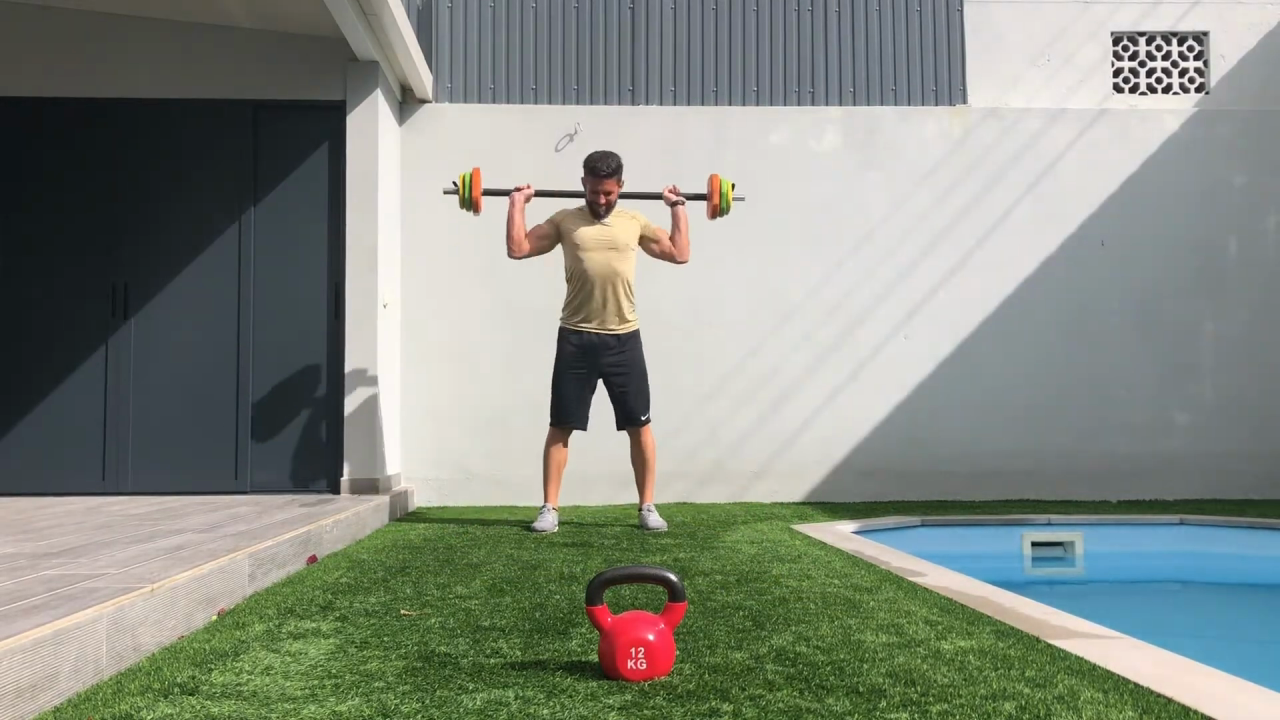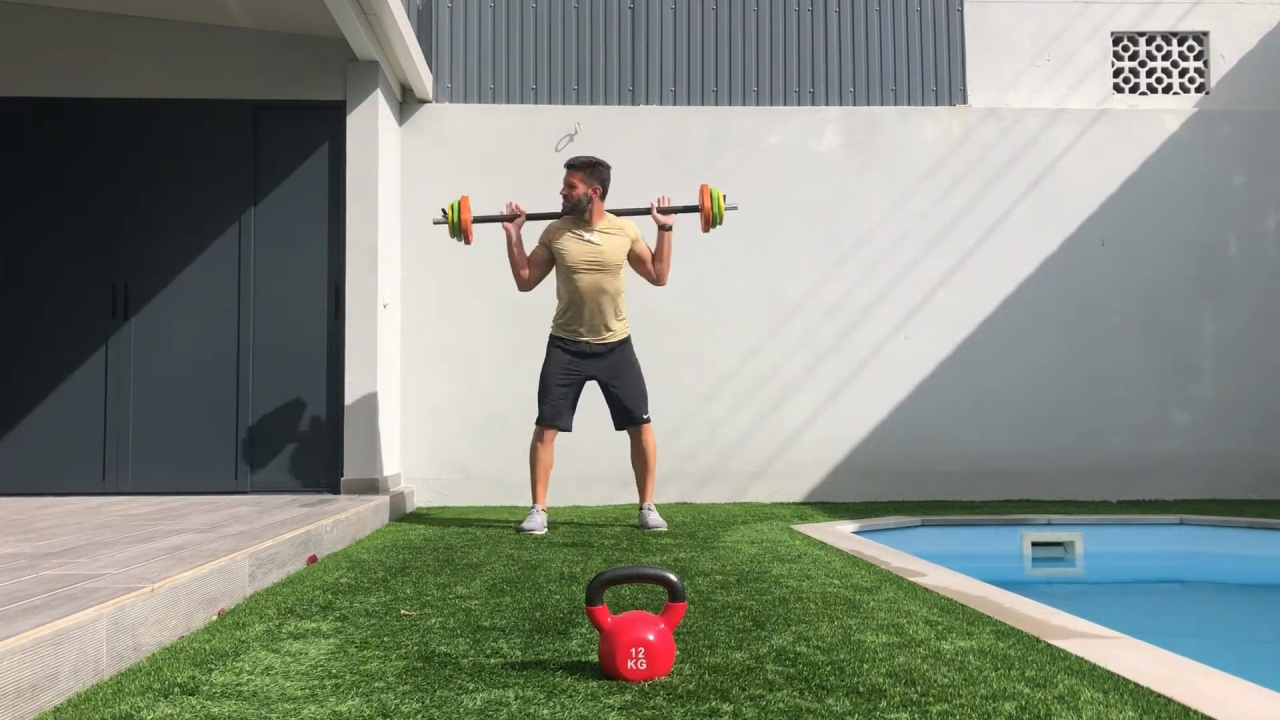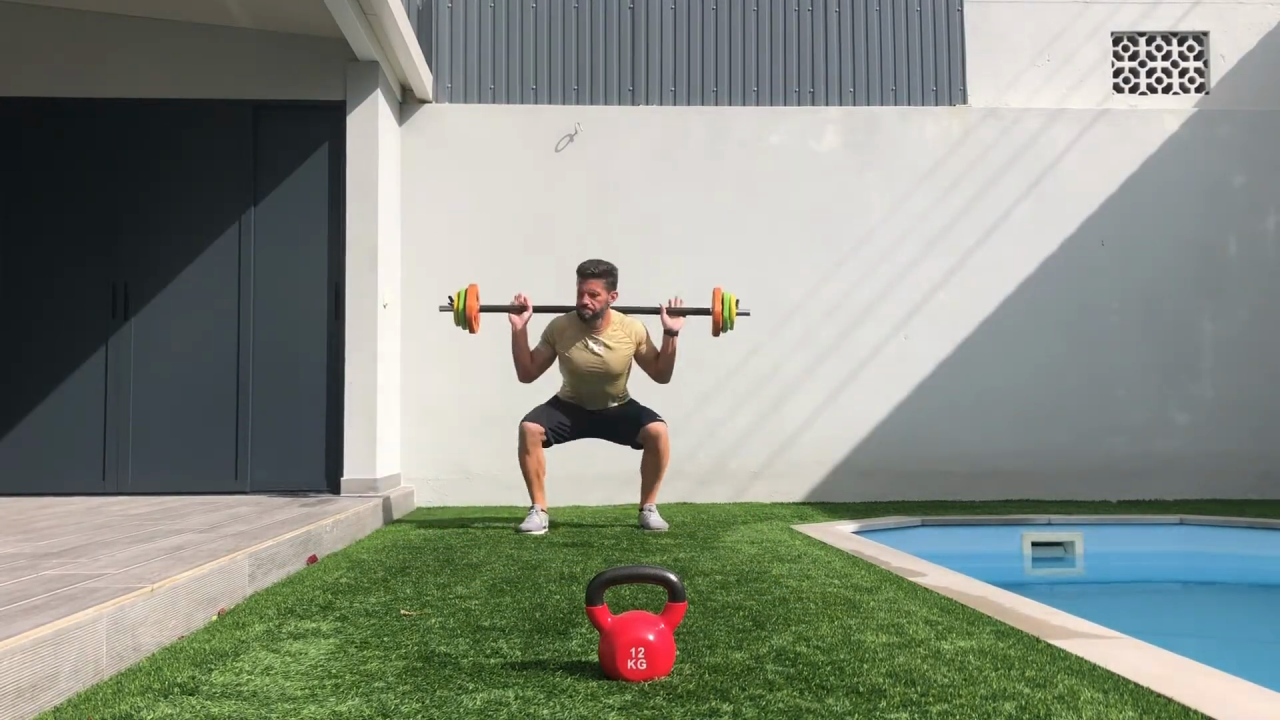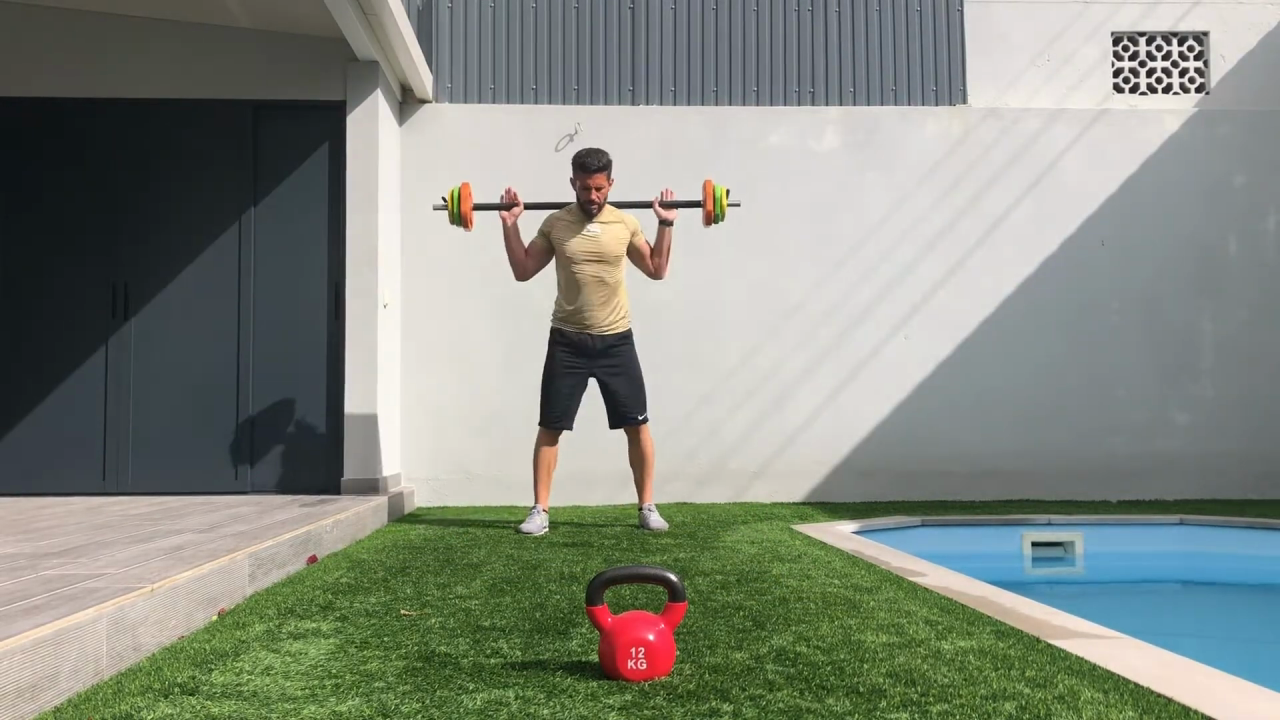
dt=0.4s
person 1, frame 1
left shoulder: (634, 221)
right shoulder: (564, 220)
left elbow: (680, 254)
right elbow: (516, 248)
left wrist: (678, 207)
right wrist: (517, 202)
left hip: (624, 339)
right hip: (576, 339)
left knee: (640, 426)
right knee: (561, 427)
left ankle: (647, 507)
right ankle: (549, 508)
person 1, frame 2
left shoulder: (625, 231)
right shoulder: (554, 232)
left elbow: (659, 276)
right elbow: (525, 281)
left wrist: (664, 228)
right wrist: (513, 234)
left hip: (614, 346)
right hip: (566, 346)
left knee: (641, 425)
right knee: (547, 427)
left ankle: (648, 507)
right ankle: (538, 509)
person 1, frame 3
left shoulder: (632, 330)
right shoulder: (559, 329)
left elbow: (661, 375)
right elbow: (526, 374)
left wrist: (670, 335)
right wrist: (519, 330)
left hip: (617, 409)
right hip: (570, 407)
left knee: (658, 432)
right knee: (529, 429)
left ankle: (648, 508)
right ankle: (538, 510)
person 1, frame 4
left shoulder: (626, 223)
right shoulder: (555, 223)
left elbow: (657, 270)
right elbow: (523, 271)
left wrist: (665, 224)
right wrist: (510, 225)
left hip: (616, 340)
right hip: (567, 340)
left knee: (637, 425)
right knee: (550, 428)
left ankle: (647, 507)
right ankle: (540, 510)
